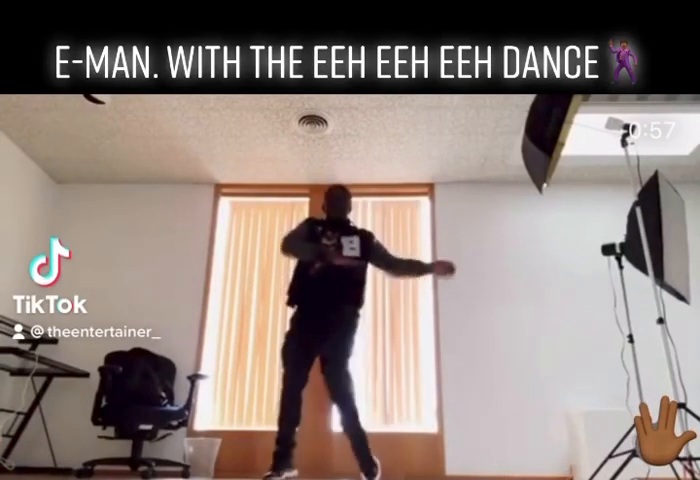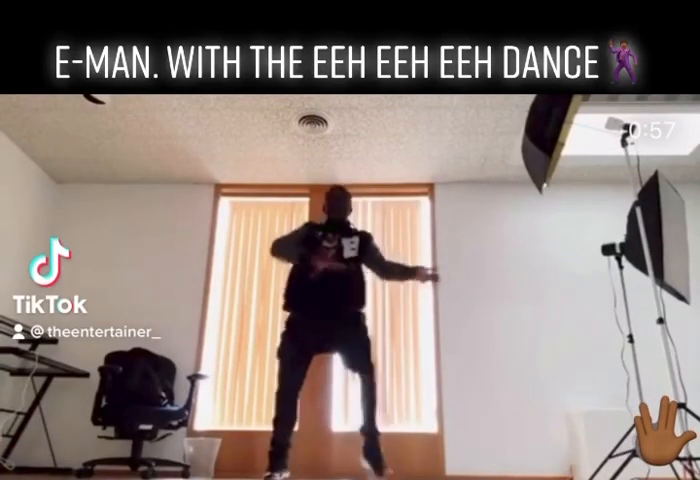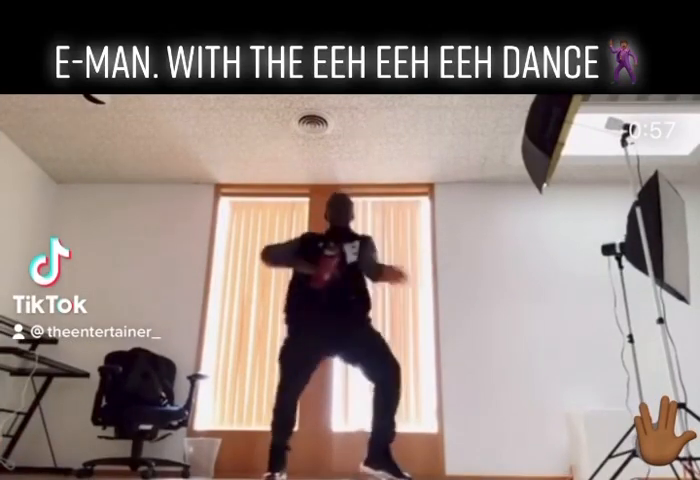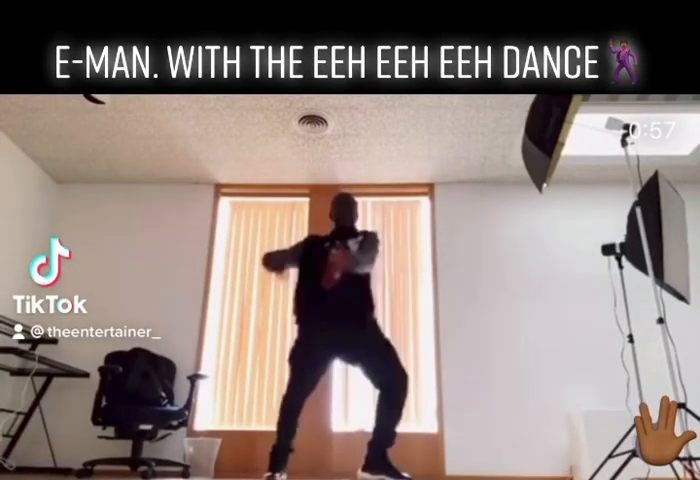
dt=0.1s
person 1, frame 1
left shoulder: (363, 238)
right shoulder: (311, 227)
left elbow: (393, 264)
right elbow: (289, 245)
left wrist: (428, 267)
right wrist: (329, 256)
left hip: (340, 313)
right hip: (307, 313)
left knee: (334, 373)
right knee: (293, 379)
left ankle: (363, 455)
person 1, frame 2
left shoulder: (361, 239)
right shoulder: (309, 231)
left elbow: (383, 268)
right elbow: (278, 248)
left wrist: (413, 272)
right wrist: (313, 257)
left hip: (344, 315)
right hip: (304, 316)
left knee: (364, 369)
right knee: (289, 381)
left ankle: (371, 444)
person 1, frame 3
left shoulder: (363, 243)
right shoulder: (308, 242)
left elbow: (370, 267)
right elbow: (270, 252)
left wrist: (386, 272)
right wrist: (299, 264)
left hip: (351, 324)
right hip: (309, 325)
left knee: (389, 374)
right knee: (289, 386)
left ankle: (379, 454)
person 1, frame 4
left shoulder: (367, 240)
right shoulder: (312, 245)
left elbow: (365, 262)
right elbow: (272, 259)
left wrist: (348, 260)
right wrist: (278, 264)
left hip: (358, 325)
right hip: (317, 327)
left knee: (395, 380)
right knee: (298, 389)
